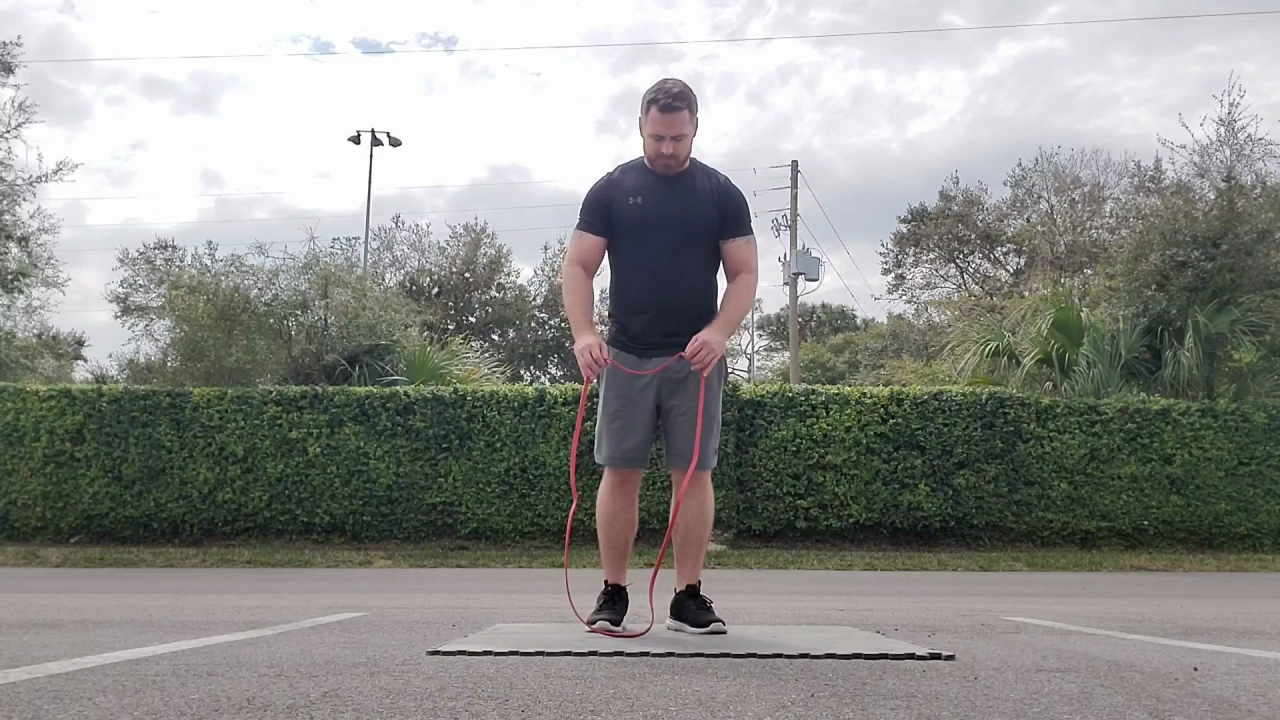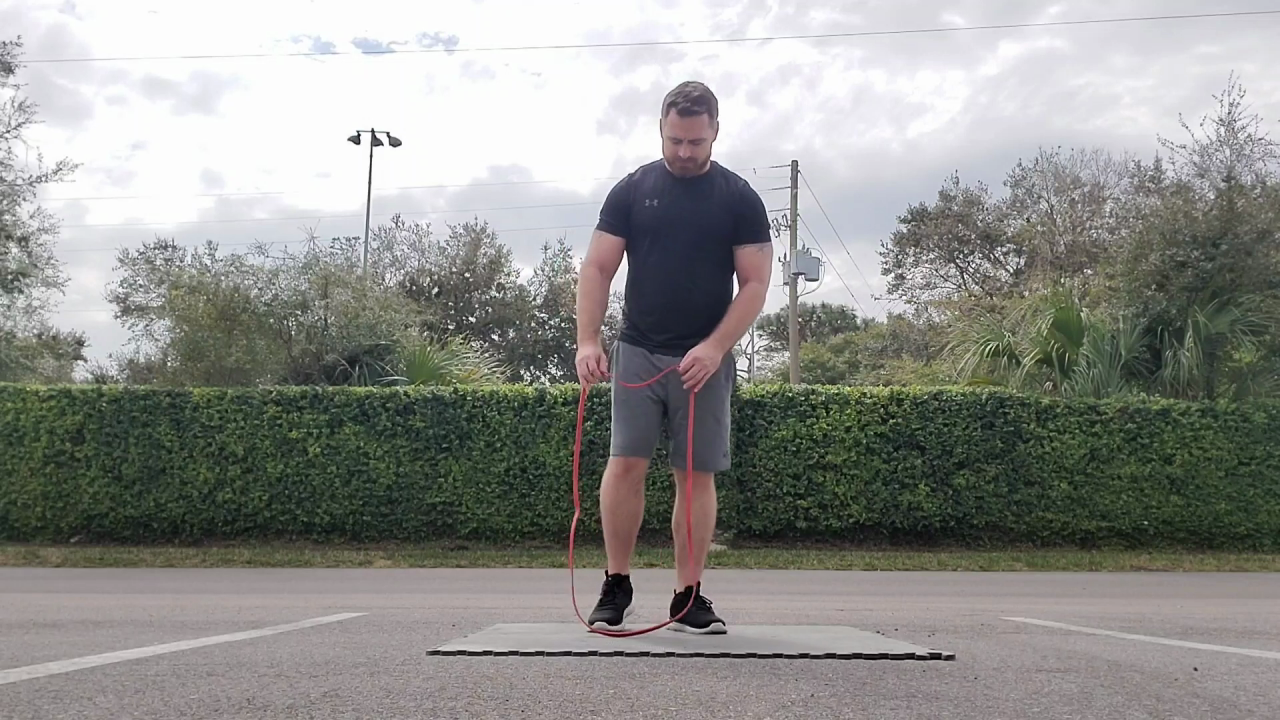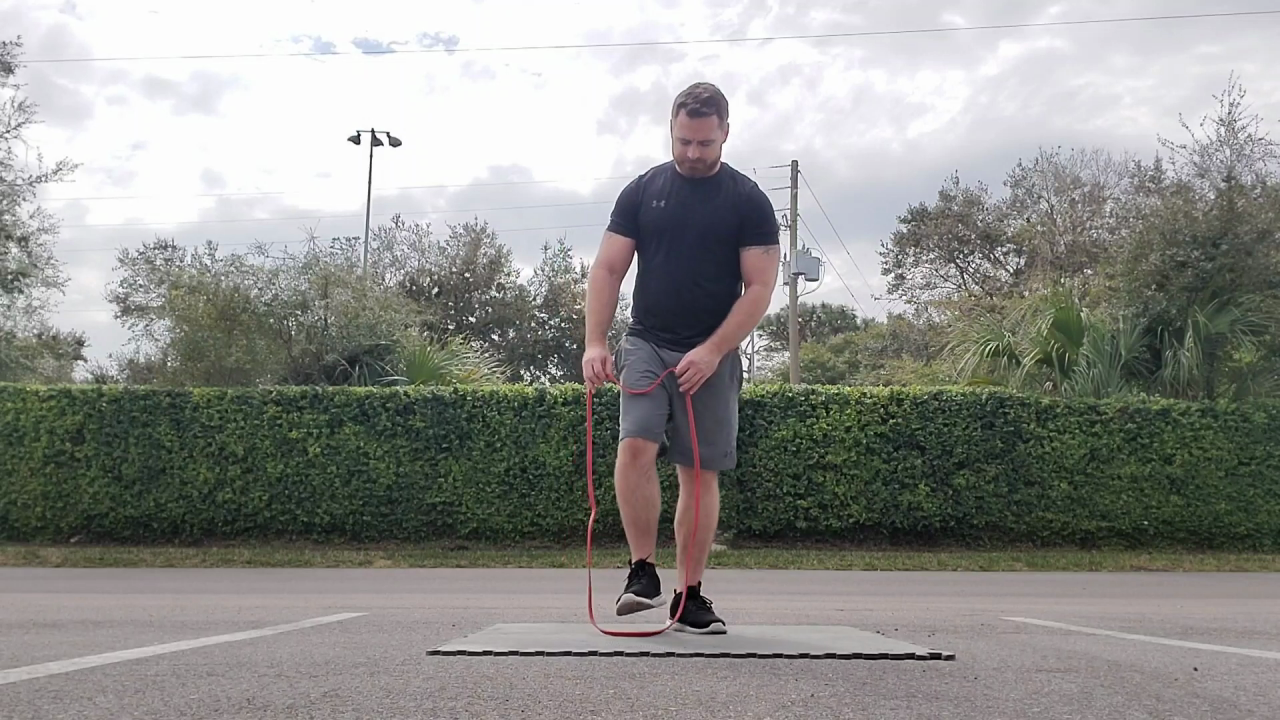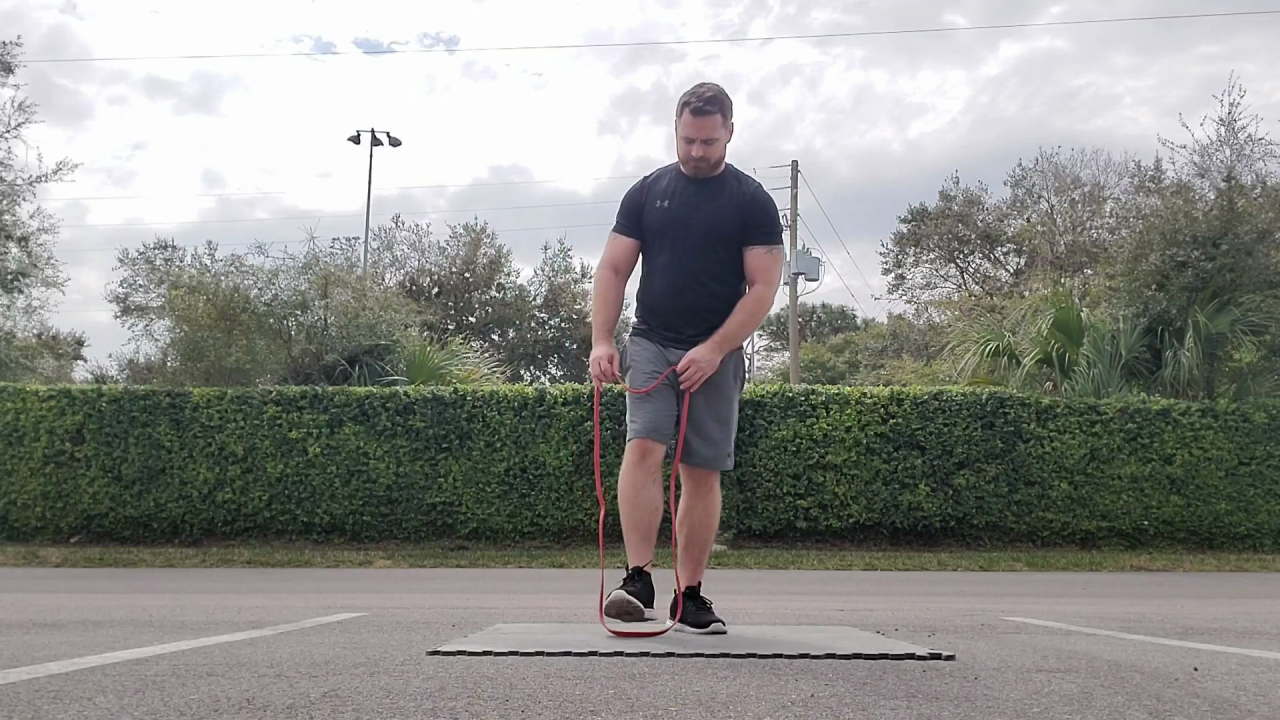
dt=0.2s
person 1, frame 1
left shoulder: (721, 193)
right shoulder: (611, 189)
left elbow: (744, 273)
right elbow: (577, 265)
left wrist: (720, 330)
right wrist: (584, 332)
left hip: (695, 359)
right hip: (628, 356)
left knee: (694, 474)
right knee: (621, 474)
left ankle: (688, 597)
right ankle: (613, 593)
person 1, frame 2
left shoulder: (739, 198)
right shoulder: (631, 190)
left elbow: (755, 283)
right elbow: (597, 267)
left wrist: (716, 347)
right wrist: (588, 340)
left hip: (703, 360)
right hip: (637, 352)
left knee: (697, 475)
right knee: (626, 465)
left ankle: (688, 597)
right ankle: (616, 585)
person 1, frame 3
left shoulder: (748, 200)
right shoulder: (642, 191)
left elbow: (760, 287)
right elbow: (607, 268)
left wrist: (712, 351)
right wrist: (595, 342)
left hip: (713, 356)
right hip: (647, 345)
left knee: (700, 474)
right knee: (635, 449)
left ankle: (688, 596)
right ankle: (642, 570)
person 1, frame 4
left shoulder: (752, 200)
right shoulder: (646, 192)
left elbow: (762, 287)
right elbow: (613, 269)
left wrist: (714, 350)
right wrist: (601, 341)
left hip: (716, 355)
right hip: (651, 345)
left knee: (702, 473)
right knee: (643, 450)
left ankle: (688, 595)
right ankle: (638, 578)
